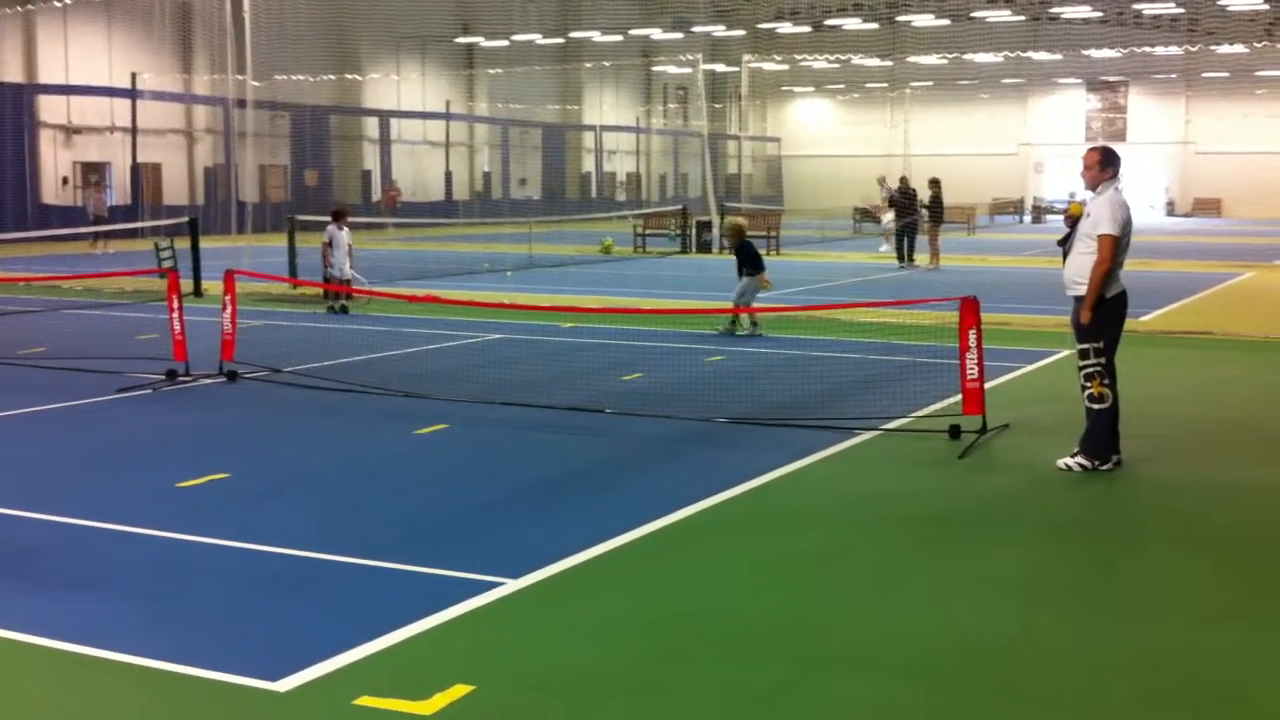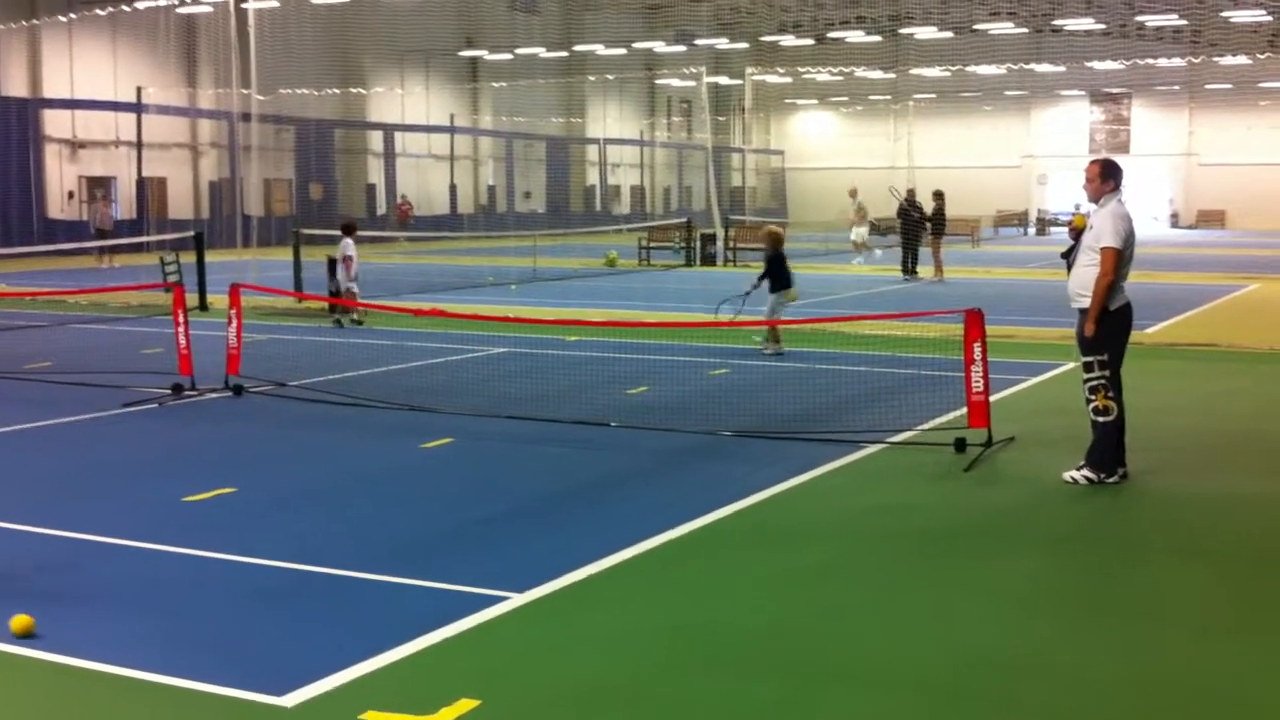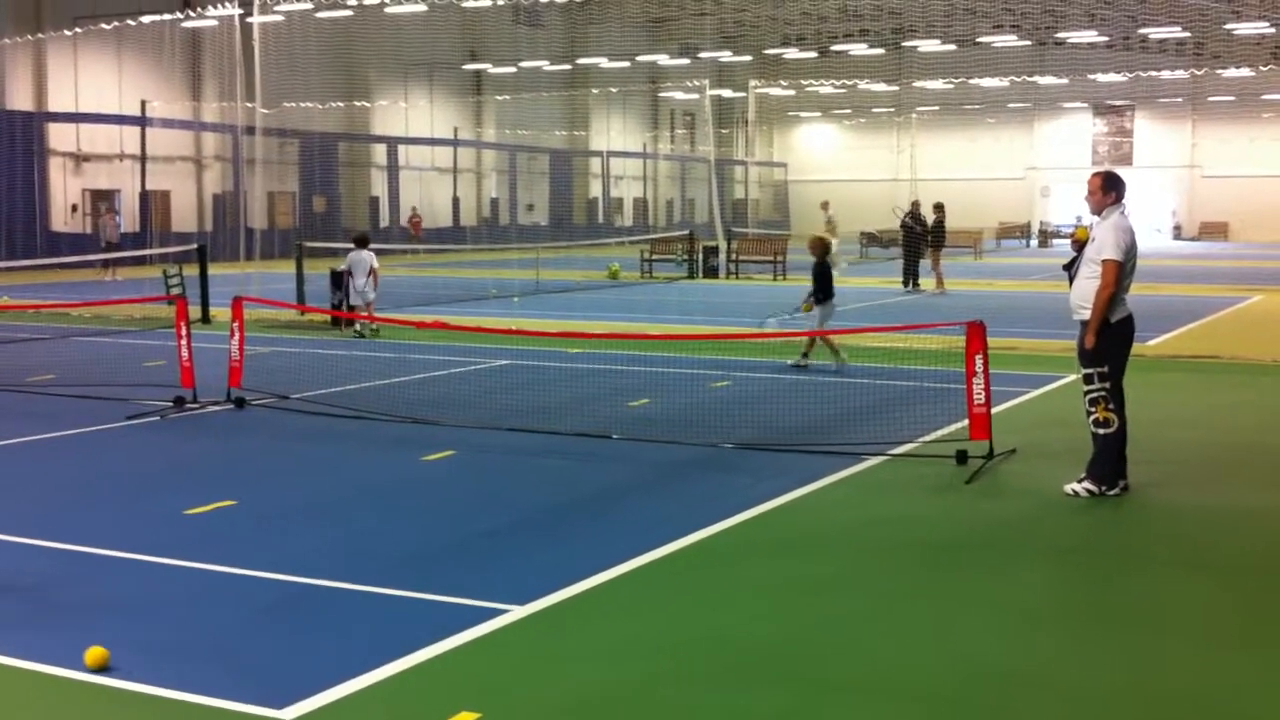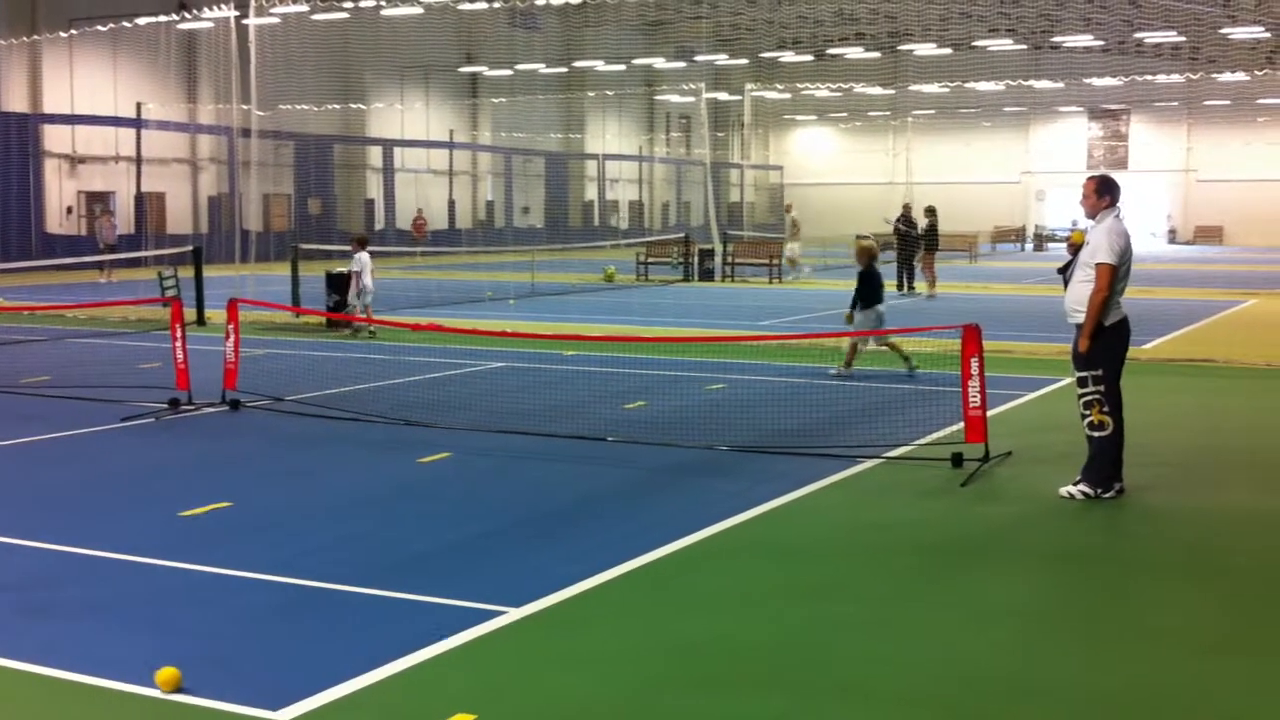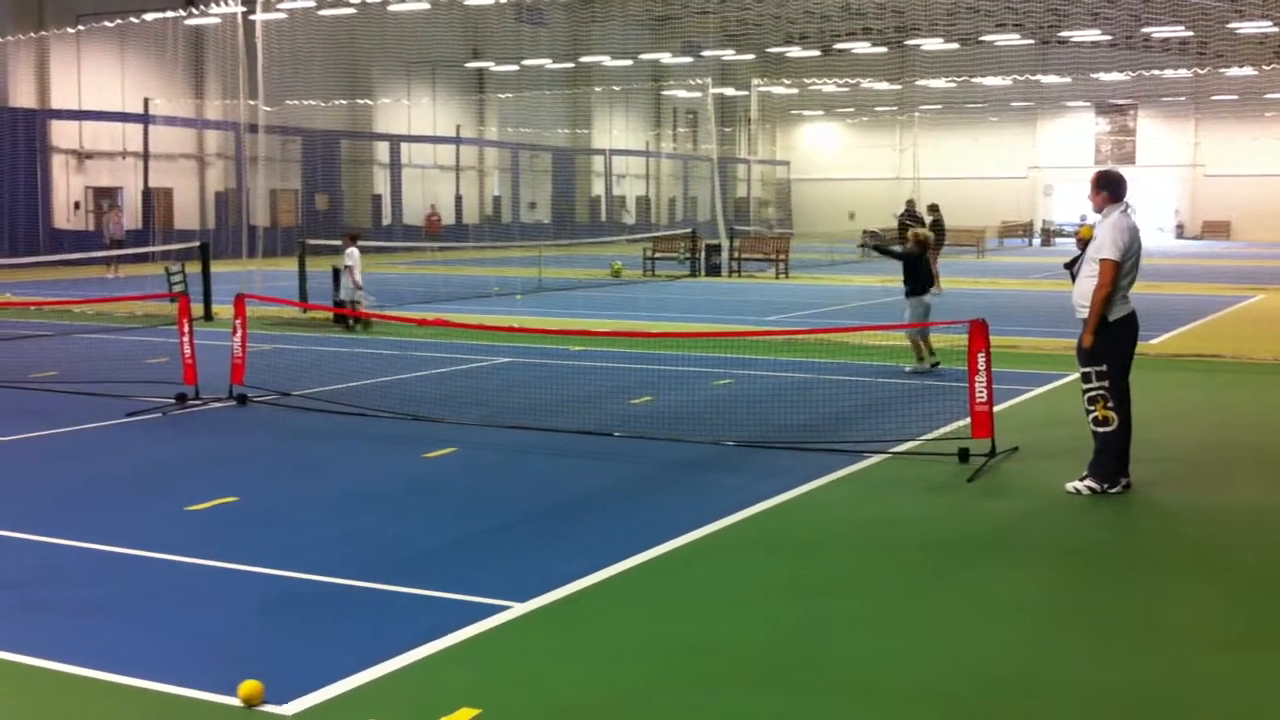
dt=0.4s
person 1, frame 1
left shoulder: (1109, 204)
right shoulder: (1101, 201)
left elbow: (1104, 261)
left wrist: (1087, 307)
right wrist: (1076, 226)
left hip: (1099, 302)
right hip: (1094, 300)
left knee: (1095, 377)
right knee: (1097, 377)
left ankle: (1097, 453)
right ankle: (1104, 448)
person 1, frame 2
left shoulder: (1111, 215)
right shoulder: (1104, 213)
left elbow: (1107, 274)
left wrist: (1092, 320)
right wrist: (1080, 238)
left hip: (1103, 315)
right hip: (1100, 313)
left knee: (1100, 390)
right knee: (1104, 390)
left ankle: (1103, 466)
right ankle: (1110, 461)
person 1, frame 3
left shoulder: (1113, 227)
right shoulder: (1108, 225)
left elbow: (1108, 286)
left wrist: (1092, 332)
right wrist: (1083, 250)
left hip: (1105, 327)
right hip: (1105, 326)
left knee: (1101, 403)
right knee: (1107, 402)
left ankle: (1104, 479)
right ankle: (1111, 473)
person 1, frame 4
left shoulder: (1107, 231)
right shoulder: (1104, 229)
left elbow: (1102, 290)
left wrist: (1085, 335)
right wrist: (1079, 254)
left hip: (1099, 330)
right hip: (1104, 329)
left knee: (1096, 406)
right knee: (1105, 405)
left ankle: (1099, 481)
right ankle: (1107, 476)
person 1, frame 5
left shoulder: (1112, 226)
right shoulder: (1122, 223)
left elbow: (1105, 286)
left wrist: (1089, 331)
right wrist: (1088, 247)
left hip: (1106, 325)
right hip: (1118, 322)
left knee: (1102, 402)
right knee: (1114, 400)
left ankle: (1106, 476)
right ankle: (1114, 471)
